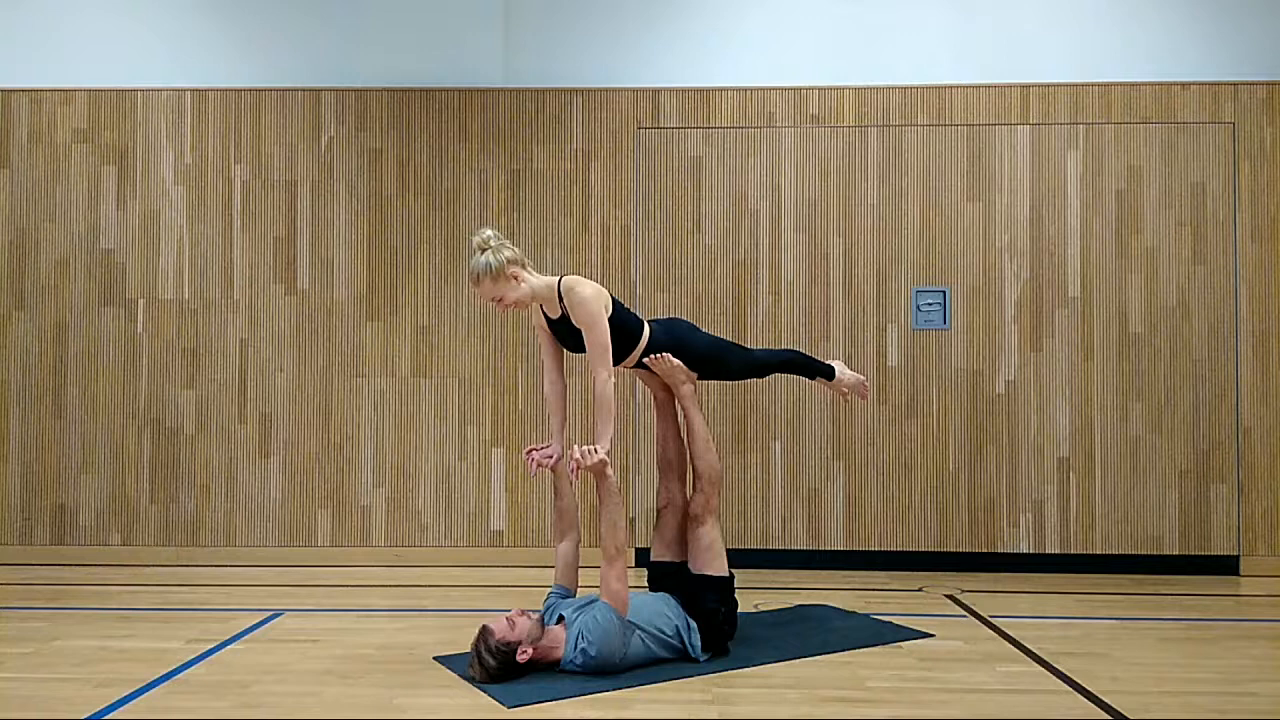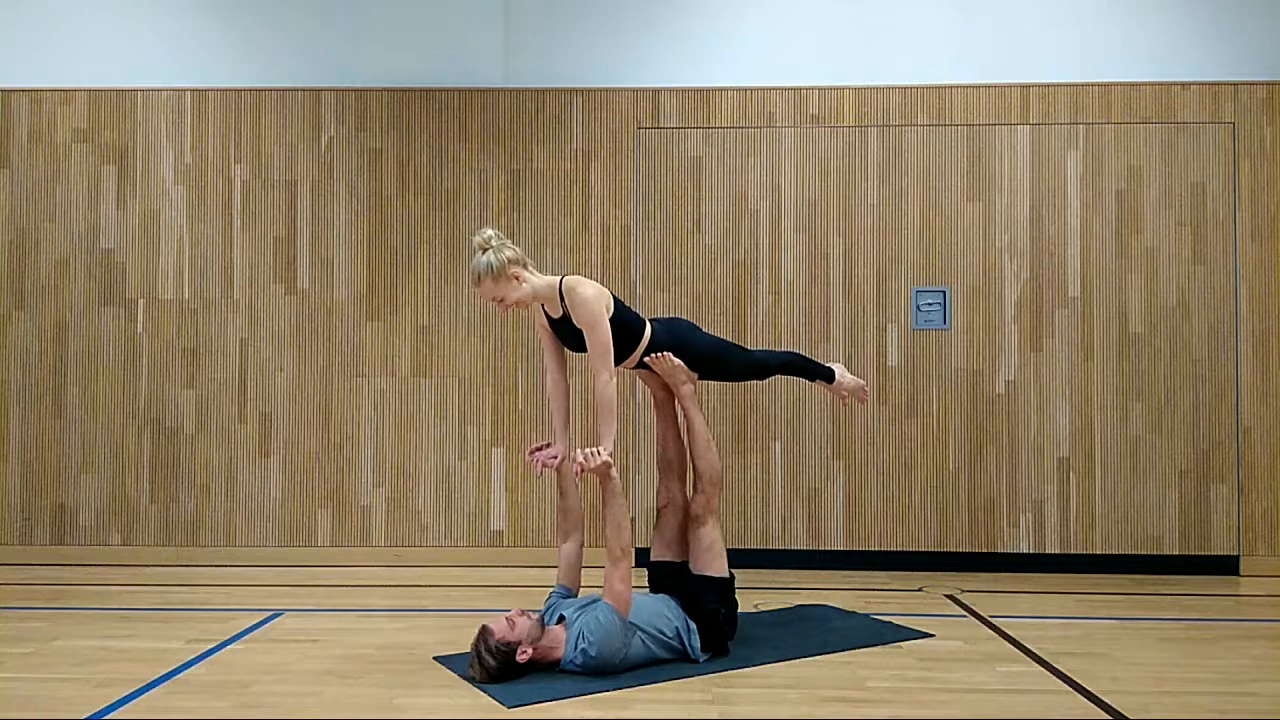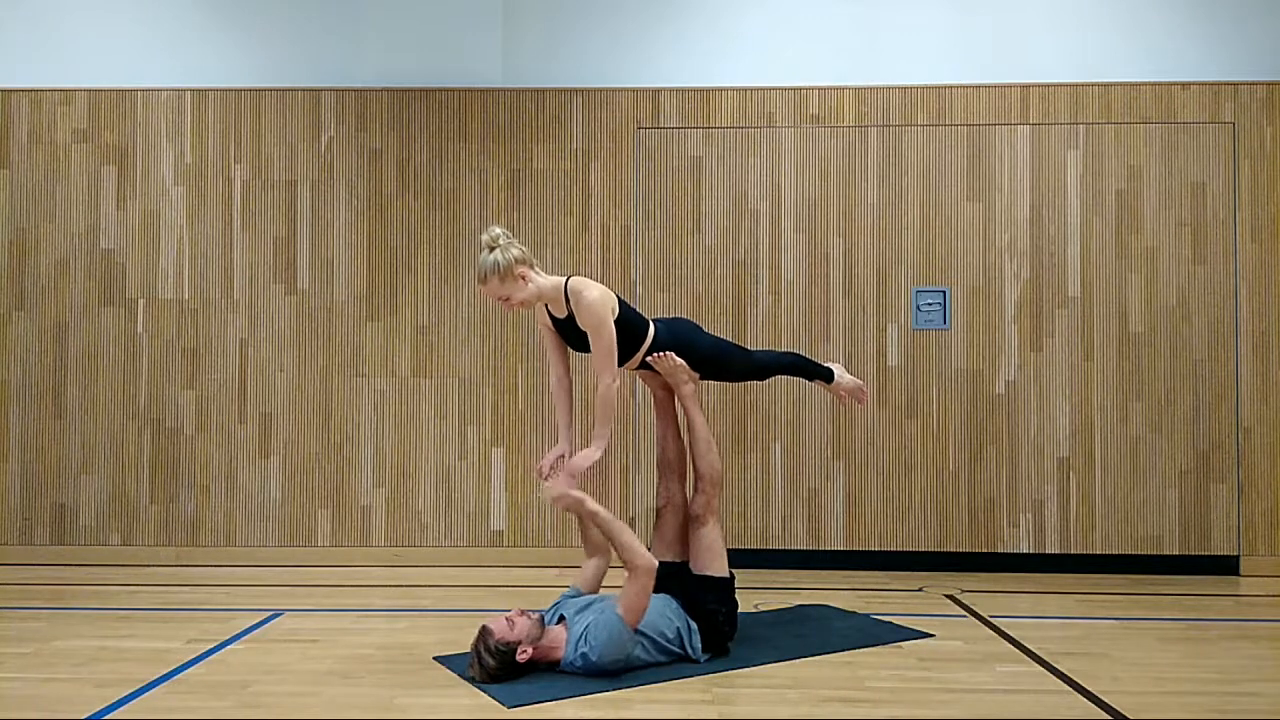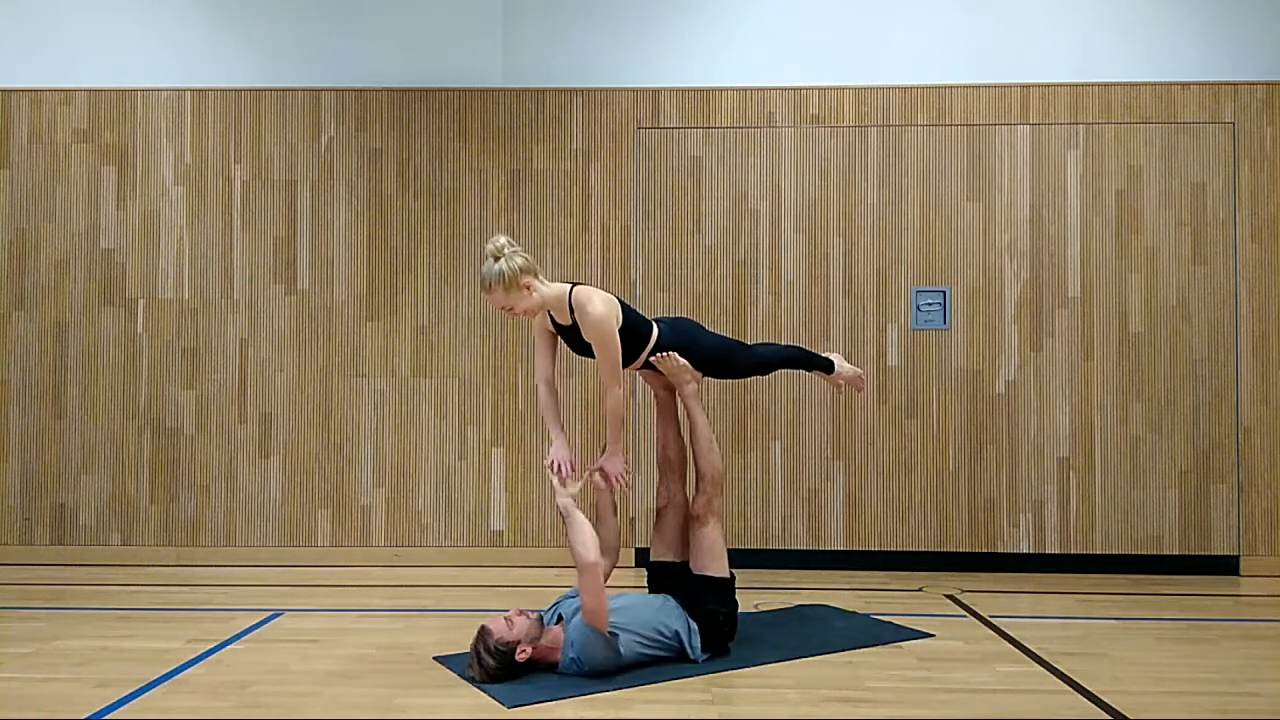
dt=0.4s
person 1, frame 1
left shoulder: (579, 294)
right shoulder: (541, 312)
left elbow: (603, 374)
right elbow: (553, 378)
left wrist: (602, 444)
right wrist: (556, 441)
left hip: (675, 346)
right hip: (654, 359)
left knee: (754, 363)
right knee: (751, 365)
left ankle: (831, 371)
right ankle: (827, 373)
person 1, frame 2
left shoulder: (580, 295)
right shoulder: (543, 312)
left elbow: (604, 377)
right elbow: (556, 377)
left wrist: (605, 446)
right wrist: (560, 442)
left hip: (677, 346)
right hip: (655, 356)
left knee: (754, 366)
right knee: (751, 368)
left ankle: (831, 375)
right ankle: (829, 375)
person 1, frame 3
left shoulder: (586, 297)
right shoulder: (544, 310)
left elbow: (608, 377)
right elbow: (559, 377)
left wrist: (596, 445)
right wrist: (563, 441)
left hip: (678, 346)
right hip: (655, 358)
left knee: (755, 367)
right knee: (751, 367)
left ankle: (829, 374)
right ankle: (824, 377)
person 1, frame 4
left shoulder: (591, 309)
right shoulder: (545, 314)
left elbow: (614, 388)
right elbow: (544, 381)
left wrist: (614, 451)
right wrist: (559, 441)
left hip: (683, 345)
right hip: (658, 350)
left knee: (758, 361)
right knee: (754, 361)
left ankle: (830, 365)
right ankle: (824, 366)
person 2, frame 1
left shoulder: (554, 615)
right shoulder: (593, 648)
left elbow: (567, 539)
right elbow: (614, 556)
left wrist: (559, 472)
right wrist: (604, 477)
left hip: (669, 603)
right hip: (704, 620)
right knee: (701, 506)
left ankle: (665, 394)
right ankle: (684, 393)
person 2, frame 2
left shoulder: (554, 617)
right shoulder: (593, 649)
left elbow: (571, 540)
right elbow: (620, 557)
left wrist: (563, 473)
right wrist: (608, 479)
left hip: (670, 603)
right hip: (704, 622)
right knee: (702, 506)
left ankle: (665, 394)
right ankle: (684, 393)
person 2, frame 3
left shoulder: (557, 617)
right shoulder: (595, 652)
left elbow: (597, 556)
right elbow: (646, 565)
left wrist: (579, 502)
right wrist: (588, 506)
left hip: (671, 604)
right hip: (704, 622)
right knee: (702, 506)
left ankle: (664, 394)
right ankle: (686, 392)
person 2, frame 4
left shoulder: (556, 618)
right shoulder: (584, 654)
left elbow: (604, 559)
right elbow: (589, 564)
left wrist: (604, 494)
right wrist: (566, 505)
left hip: (670, 604)
right hip: (704, 621)
right knee: (704, 507)
left ankle: (666, 393)
right ankle: (688, 392)
